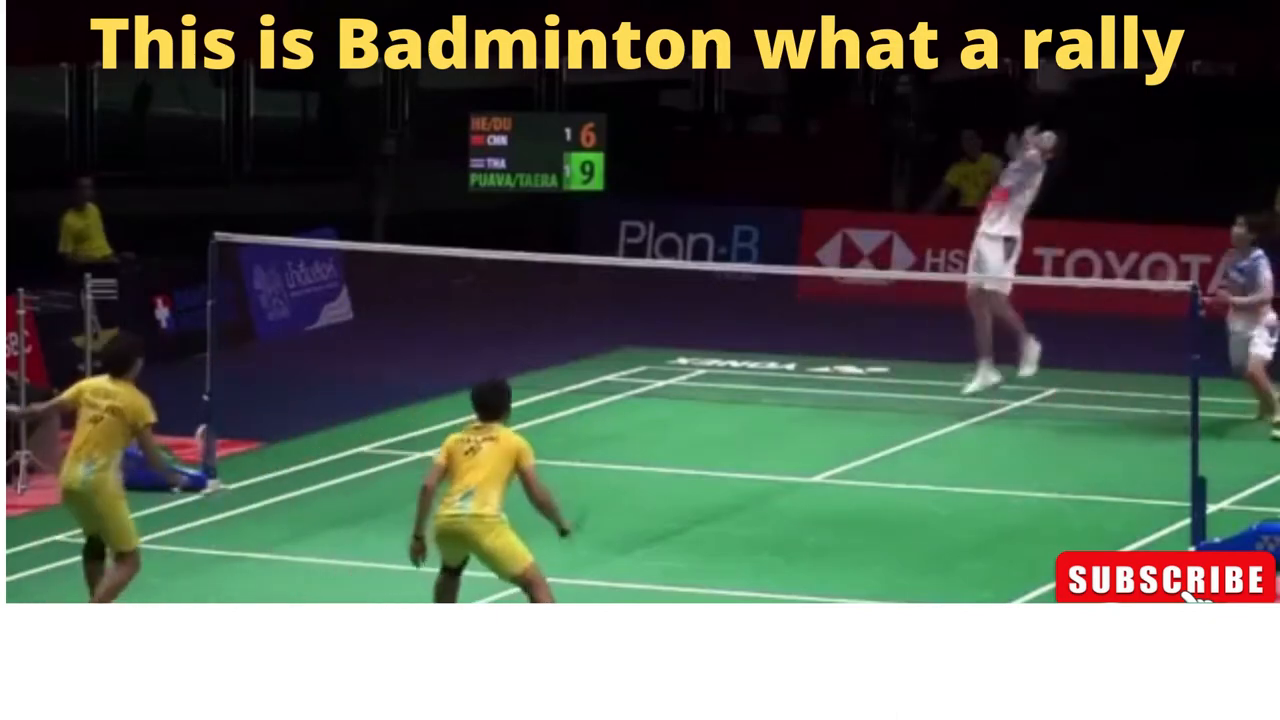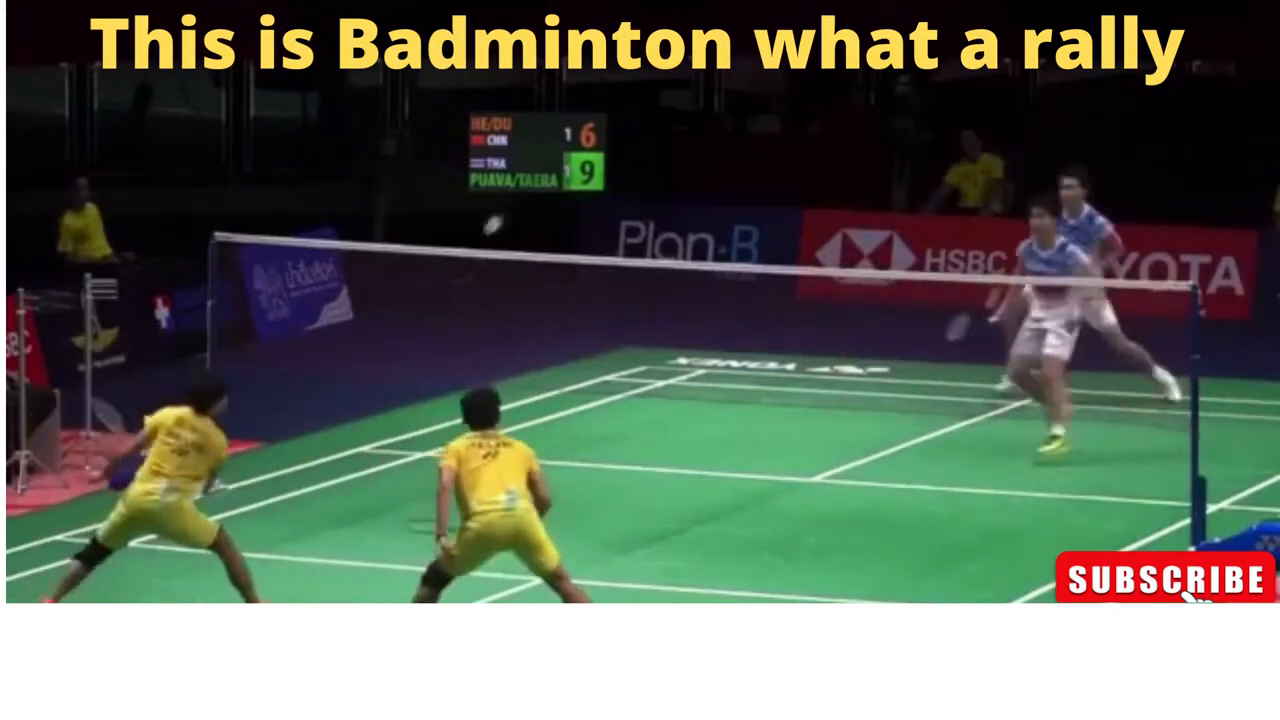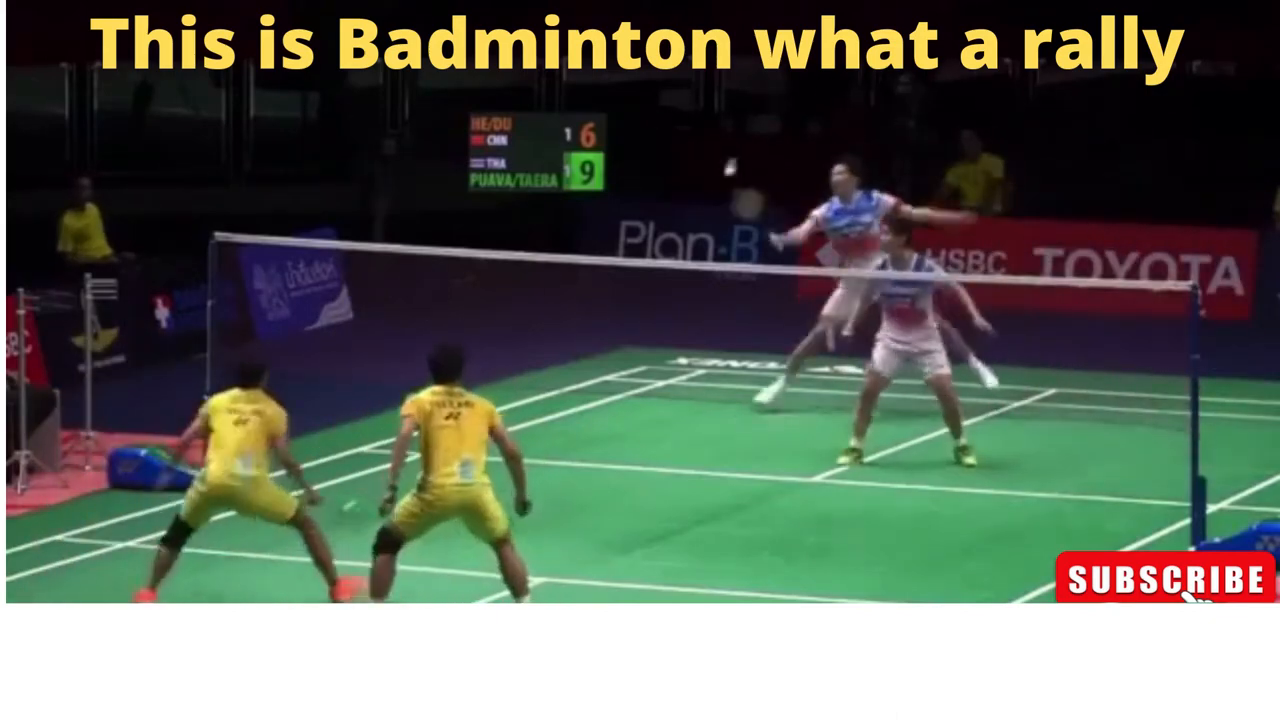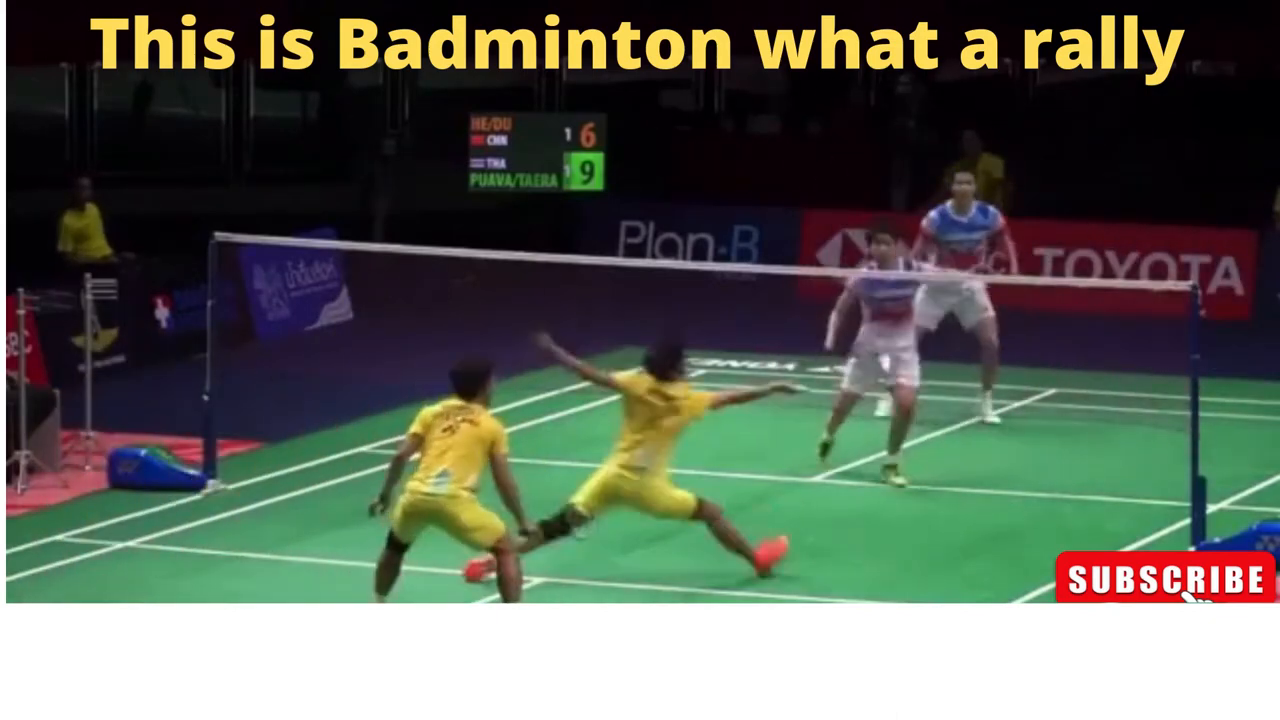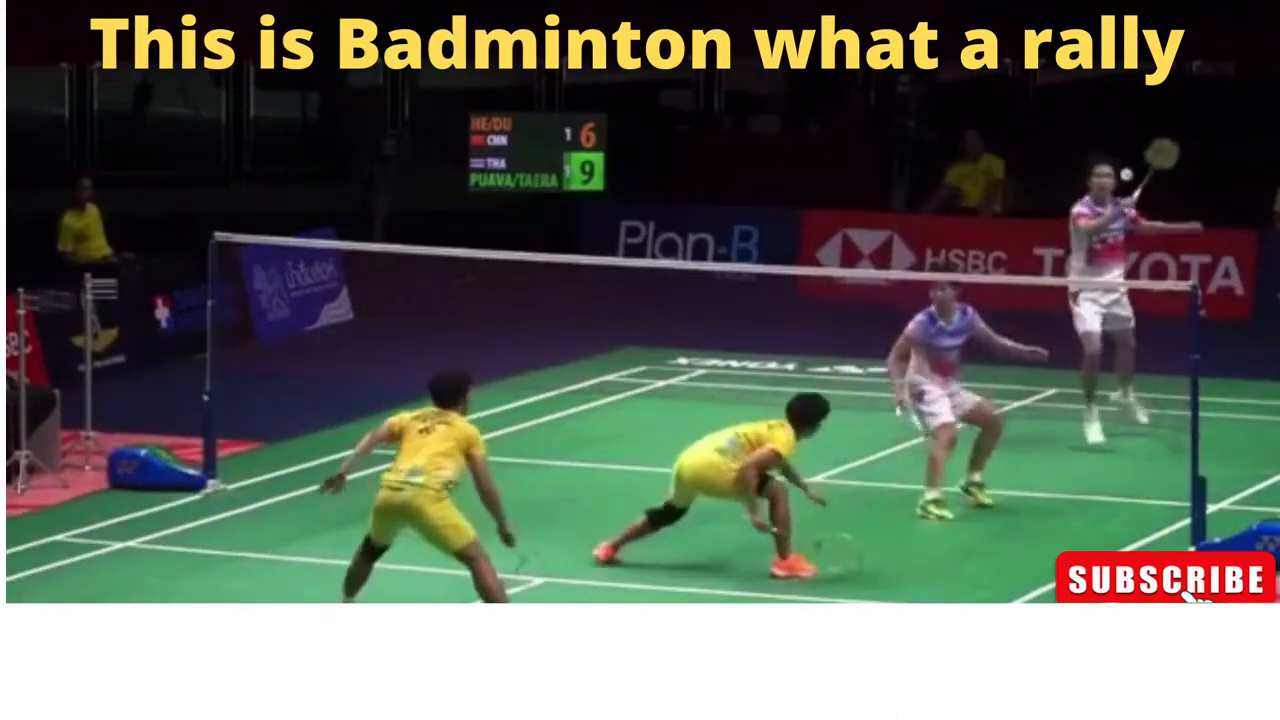
dt=0.7s
person 1, frame 1
left shoulder: (88, 387)
right shoulder: (137, 403)
left elbow: (47, 408)
right elbow: (151, 453)
left wrist: (21, 413)
right wrist: (174, 477)
left hip: (70, 483)
right hip: (101, 486)
left knee: (96, 539)
right knee: (128, 563)
left ankle: (97, 602)
person 1, frame 2
left shoulder: (167, 416)
right shoulder: (217, 441)
left elbow: (130, 450)
right elbow: (205, 482)
left wrist: (106, 471)
left hip: (137, 500)
right hip: (173, 507)
left knee: (93, 553)
right knee: (225, 547)
left ankle: (50, 604)
person 1, frame 3
left shoulder: (216, 402)
right shoulder: (272, 409)
left elbow: (184, 441)
right elbow: (283, 454)
right wrist: (306, 488)
left hip: (214, 480)
right hip: (249, 482)
left knee: (178, 532)
right knee: (305, 524)
left ankle: (148, 594)
right ankle: (337, 586)
person 1, frame 4
left shoulder: (637, 383)
right shoulder: (690, 399)
left elbow: (590, 372)
right elbow: (732, 397)
left wrist: (553, 348)
right wrist: (773, 387)
left hip: (613, 475)
right hip: (645, 485)
left knee: (557, 525)
right knee: (710, 511)
left ankle: (495, 559)
right ankle: (757, 558)
person 1, frame 5
left shoulder: (777, 427)
right shoulder: (785, 438)
left elbow: (782, 464)
right elbow: (746, 468)
left wrist: (807, 489)
right wrist: (752, 512)
left hip: (688, 460)
right hip: (710, 466)
left knee: (670, 511)
right knee: (777, 491)
left ankle: (610, 547)
right ankle: (786, 561)
person 2, frame 1
left shoulder: (1034, 165)
right shoulder: (1023, 163)
left hip: (1002, 237)
right hip: (985, 234)
left knee: (994, 301)
right knee: (976, 302)
left ankle: (1028, 343)
right ankle: (985, 370)
person 2, frame 2
left shoulder: (1097, 222)
left elbow: (1116, 248)
left wrist: (1095, 267)
left knee: (1118, 343)
right knee: (1009, 315)
left ankle: (1159, 374)
person 2, frame 3
left shoulder: (874, 201)
right shoulder: (825, 212)
left elbow: (912, 214)
right elbow: (801, 233)
left wrist: (959, 217)
right wrist: (783, 239)
right hip: (853, 281)
right knee: (820, 333)
left ankle: (972, 362)
right ankle: (783, 381)
person 2, frame 4
left shoulder: (989, 215)
right shoulder: (936, 218)
left elbow: (1005, 242)
right elbow: (918, 254)
left wrist: (1013, 268)
left hip: (971, 285)
right hip: (939, 285)
left knee: (991, 343)
left ankle: (986, 401)
person 2, frame 5
left shoulder: (1121, 208)
right shoulder: (1081, 210)
left elbow: (1145, 226)
right elbow: (1088, 228)
left wrist: (1182, 227)
right wrist: (1114, 211)
left hip: (1114, 285)
right hip: (1086, 288)
left knee: (1127, 345)
right knee: (1093, 351)
left ankle: (1126, 394)
right ankle: (1090, 415)
person 3, frame 1
left shoulder: (1259, 261)
right shoulder: (1234, 256)
left elbow: (1267, 296)
left wrist: (1236, 300)
right wrist: (1217, 299)
left hip: (1259, 323)
right hip: (1237, 323)
left knee: (1253, 372)
right knee: (1242, 372)
right ankle: (1268, 406)
person 3, frame 2
left shoulder: (1069, 252)
right shoulder: (1027, 248)
left elbow: (1093, 279)
right elbow: (1019, 279)
left hip: (1062, 317)
right hip: (1037, 314)
left knee: (1051, 374)
right knee: (1017, 372)
left ankle: (1058, 434)
right ankle: (1057, 408)
person 3, frame 3
left shoulder: (927, 269)
right shoulder: (879, 269)
left elbow: (959, 291)
right elbow: (864, 300)
left wrist: (976, 317)
left hip: (925, 338)
right hip: (890, 338)
left knee: (946, 393)
right knee: (869, 391)
left ankle: (961, 447)
right ankle: (855, 447)
person 3, frame 4
left shoulder: (914, 270)
right shoulder: (861, 278)
right elbow: (839, 311)
right wrist: (831, 337)
left hip: (903, 348)
right hip: (868, 348)
left knee: (906, 405)
right knee: (845, 402)
left ankle: (891, 463)
right ankle: (827, 439)
person 3, frame 5
left shoulder: (967, 317)
right shoulder: (921, 324)
left elbow: (995, 340)
right elbow: (894, 358)
left wrist: (1024, 350)
right wrist: (898, 390)
left hip: (951, 387)
right hip: (925, 389)
left knee: (993, 421)
right knee: (947, 437)
left ankle: (973, 481)
right ankle: (930, 500)
person 4, frame 1
left shoulder: (454, 440)
right shoulder: (515, 442)
left elbow: (428, 486)
right elbow: (536, 494)
left wrist: (417, 535)
right wrist: (560, 523)
left hip: (445, 522)
right hip: (483, 522)
left knee: (451, 568)
right knee: (535, 585)
person 4, frame 2
left shoulder: (456, 448)
right shoulder: (521, 448)
left elbow: (444, 487)
right elbow: (544, 499)
left wrist: (442, 535)
left hip: (482, 523)
right hip: (522, 518)
left knee: (434, 578)
right knee: (560, 581)
person 4, frame 3
left shoulder: (419, 402)
right shoulder: (482, 406)
left elbow: (403, 438)
right elbow: (512, 452)
left wrist: (392, 487)
right wrist: (522, 493)
left hip: (436, 491)
right hip: (476, 490)
left knee: (386, 544)
right knee: (504, 546)
person 4, frame 4
left shoulder: (430, 413)
right shoulder: (492, 427)
left elbow: (400, 456)
right elbow: (504, 482)
left wrist: (384, 494)
right wrist: (522, 521)
left hip: (416, 496)
right hip: (454, 501)
left knee: (395, 547)
right knee: (506, 550)
person 4, frame 5
left shoulder: (409, 418)
right shoulder: (468, 431)
left elbow: (373, 438)
right elbow: (485, 486)
left wrist: (343, 471)
right wrist: (503, 524)
left hip: (390, 495)
right hip: (428, 499)
left knee: (370, 550)
right knee: (479, 561)
